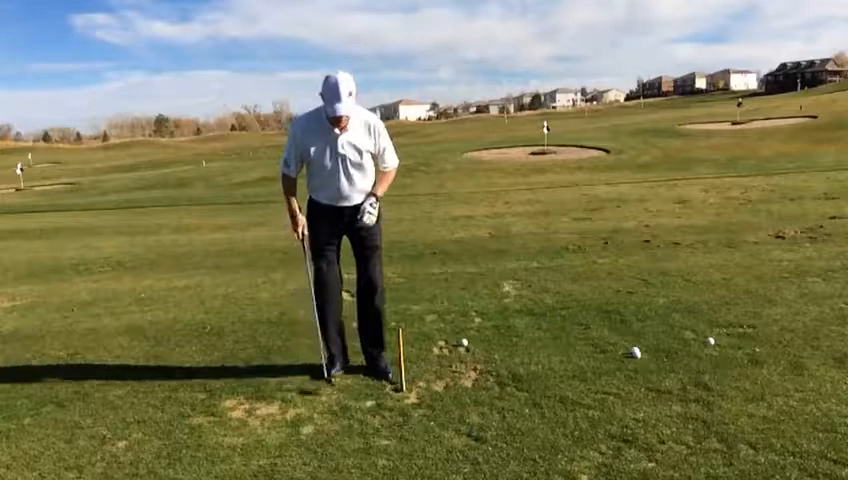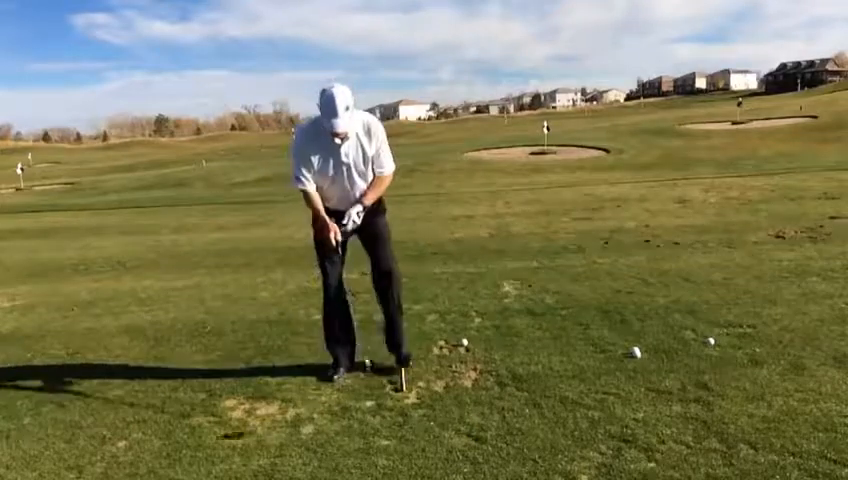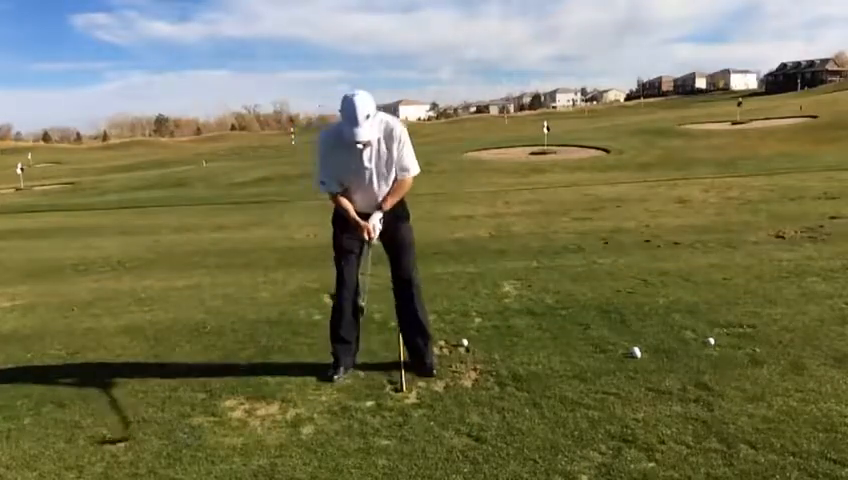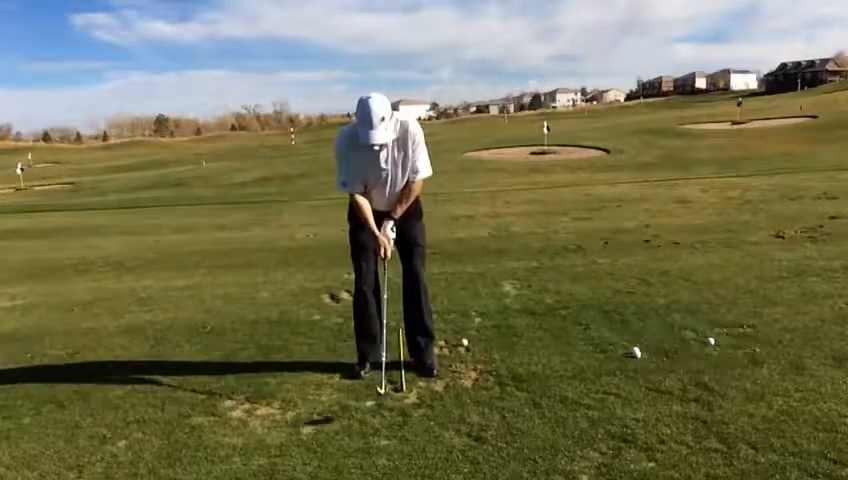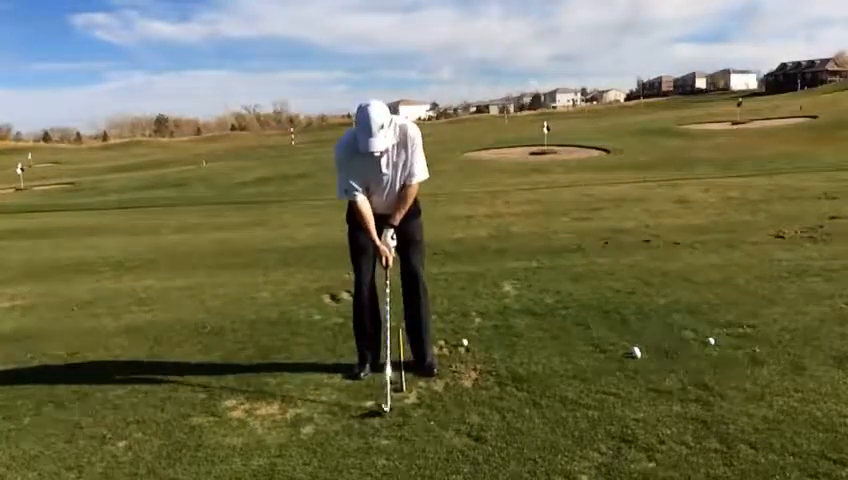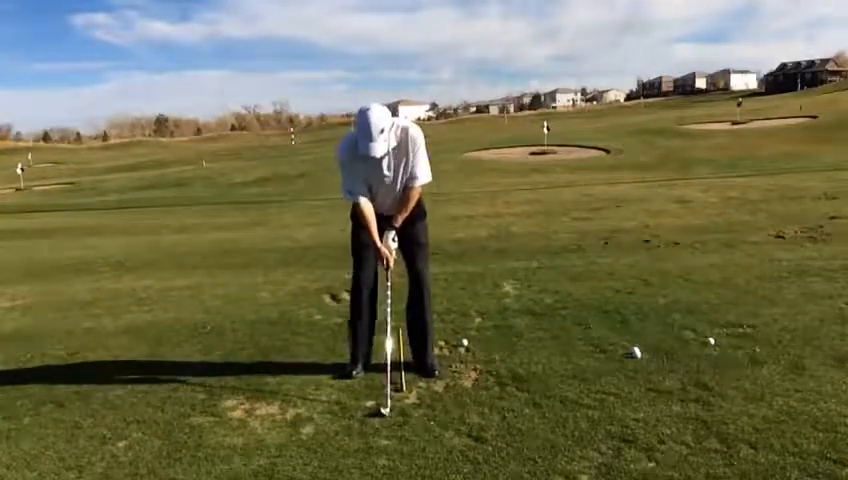
dt=0.3s
person 1, frame 1
left shoulder: (371, 124)
right shoulder: (302, 127)
left elbow: (389, 166)
right elbow: (289, 173)
left wrist: (374, 199)
right wrist: (294, 212)
left hip: (363, 210)
right hip: (323, 212)
left knee: (371, 283)
right knee: (326, 283)
left ankle: (375, 357)
right ankle: (336, 355)
person 1, frame 2
left shoulder: (370, 126)
right shoulder: (305, 136)
left elbow: (385, 173)
right elbow: (306, 186)
left wrist: (361, 205)
right wrist: (325, 221)
left hip: (369, 209)
right hip: (329, 215)
left knee: (387, 271)
right knee: (333, 285)
left ankle: (397, 343)
right ankle: (342, 357)
person 1, frame 3
left shoulder: (394, 129)
right shoulder: (328, 140)
left elbow: (407, 176)
right elbow: (333, 189)
left wrist: (380, 212)
right wrist: (358, 222)
left hip: (392, 210)
right hip: (349, 215)
left knee: (406, 279)
right knee: (346, 284)
left ankle: (420, 353)
right ankle: (343, 358)
person 1, frame 4
left shoulder: (409, 130)
right shoulder: (345, 140)
left elbow: (416, 179)
right elbow: (354, 192)
left wrist: (393, 219)
right wrist: (375, 233)
left hip: (405, 209)
right hip: (365, 214)
left knee: (415, 278)
right knee: (365, 281)
left ankle: (422, 353)
right ankle: (368, 354)
person 1, frame 5
left shoulder: (408, 133)
right shoulder: (346, 147)
left elbow: (413, 183)
right elbow: (357, 198)
left wrist: (392, 226)
right wrist: (376, 242)
left hip: (404, 211)
right hip: (364, 215)
left knee: (414, 276)
right knee: (363, 283)
left ankle: (422, 354)
right ankle: (367, 357)
person 1, frame 6
left shoulder: (411, 135)
right shoulder: (347, 148)
left elbow: (415, 185)
right elbow: (361, 200)
left wrist: (394, 229)
right wrist: (378, 244)
left hip: (408, 211)
right hip: (369, 214)
left knee: (419, 278)
right knee: (363, 282)
left ankle: (424, 355)
right ankle: (359, 357)
